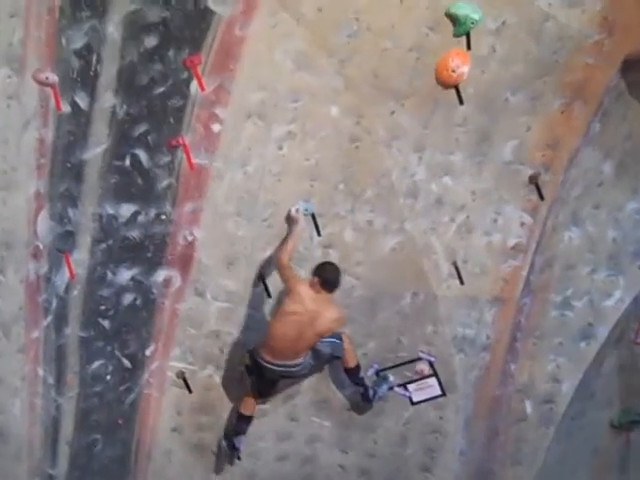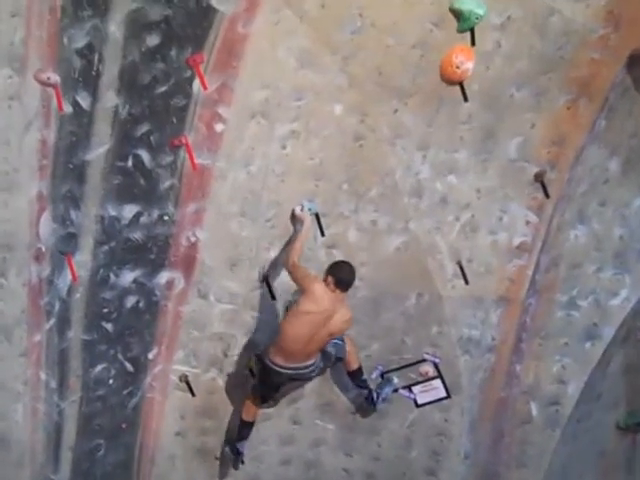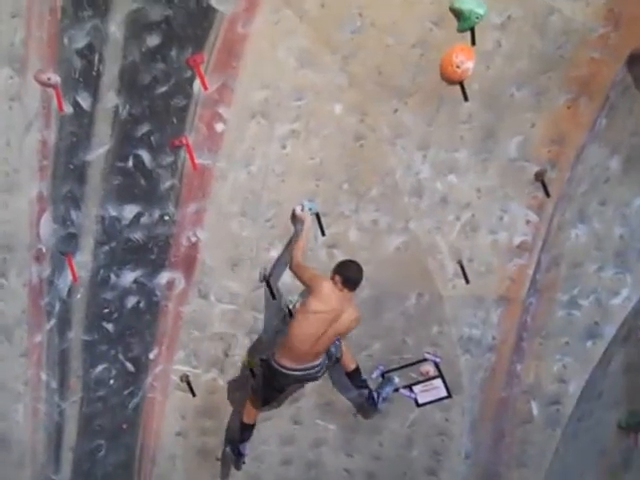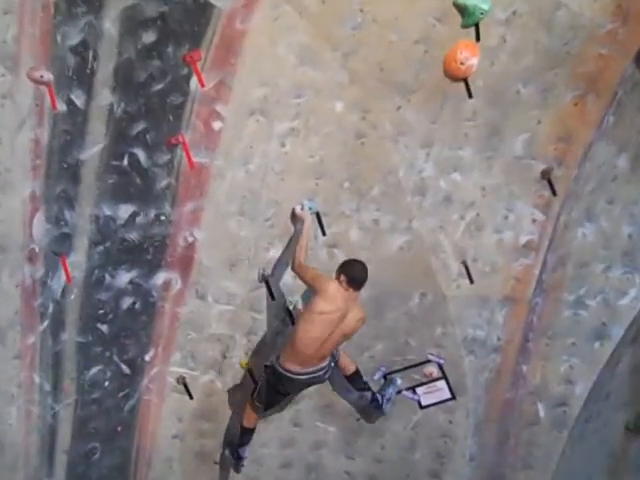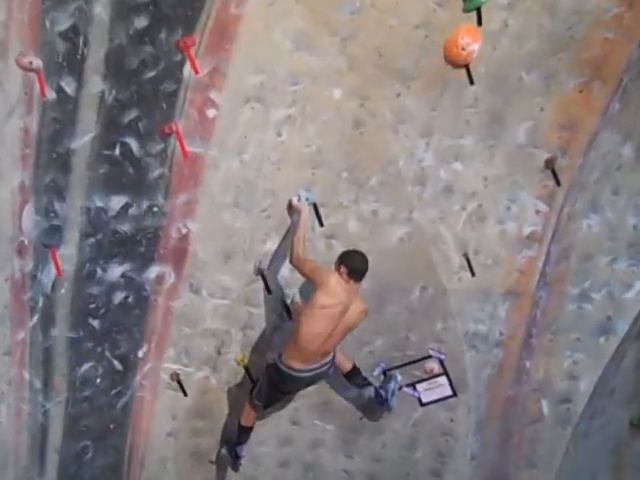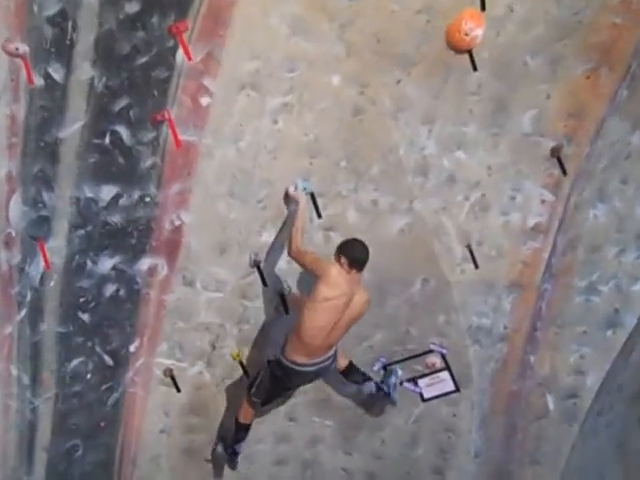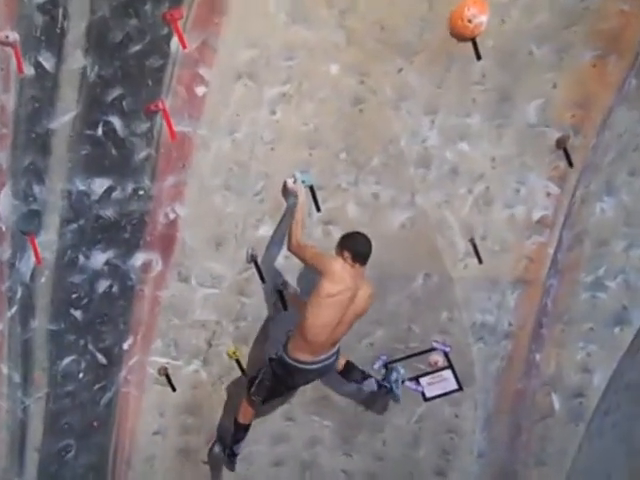
dt=0.1s
person 1, frame 1
left shoulder: (298, 291)
right shoulder: (336, 316)
left hip: (265, 363)
right hip: (300, 366)
left knee: (255, 394)
right knee: (343, 342)
right ankle: (363, 391)
person 1, frame 2
left shoulder: (315, 289)
right shoulder: (346, 317)
left hip: (274, 366)
right hip: (308, 368)
left knee: (255, 399)
right knee: (345, 344)
right ankle: (367, 394)
person 1, frame 3
left shoulder: (324, 289)
right shoulder: (354, 316)
left hip: (281, 370)
right hip: (315, 369)
left knee: (255, 401)
right ankle: (367, 393)
person 1, frame 4
left shoulder: (330, 289)
right shoulder: (359, 316)
left hip: (286, 374)
right hip: (319, 372)
left knee: (255, 405)
right ankle: (371, 396)
person 1, frame 5
left shoulder: (331, 282)
right shoulder: (362, 308)
left elbow: (297, 257)
left wrist: (302, 215)
right wrist: (305, 313)
left hip: (290, 372)
right hip: (323, 369)
left knee: (254, 403)
left ankle: (235, 451)
person 1, frame 6
left shoulder: (333, 274)
right shoulder: (364, 299)
left elbow: (295, 249)
left wrist: (301, 204)
right wrist: (304, 304)
left hip: (292, 367)
right hip: (324, 363)
left knee: (253, 399)
left ankle: (233, 449)
person 1, frame 7
left shoulder: (336, 269)
right shoulder: (369, 293)
left elbow: (295, 244)
left wrist: (299, 198)
right wrist: (298, 301)
left hip: (295, 365)
right hip: (328, 361)
left knee: (251, 396)
left ankle: (231, 450)
right ankle: (372, 385)
